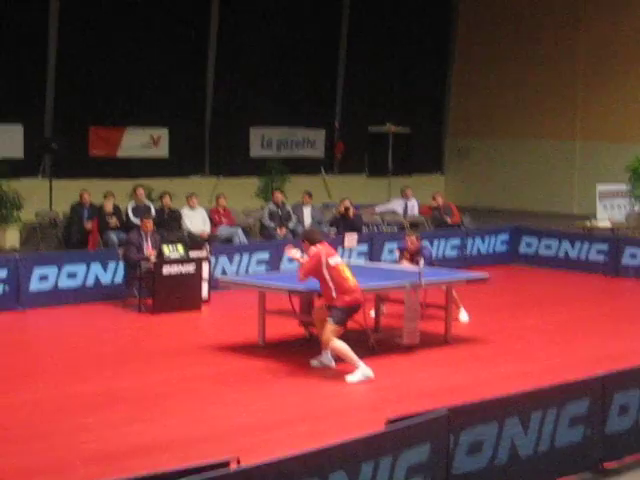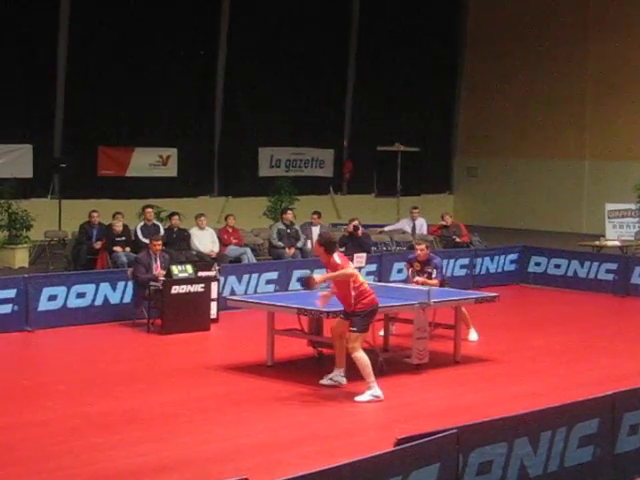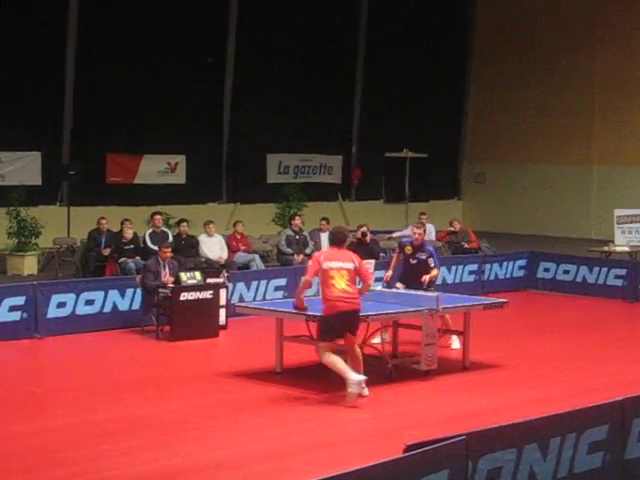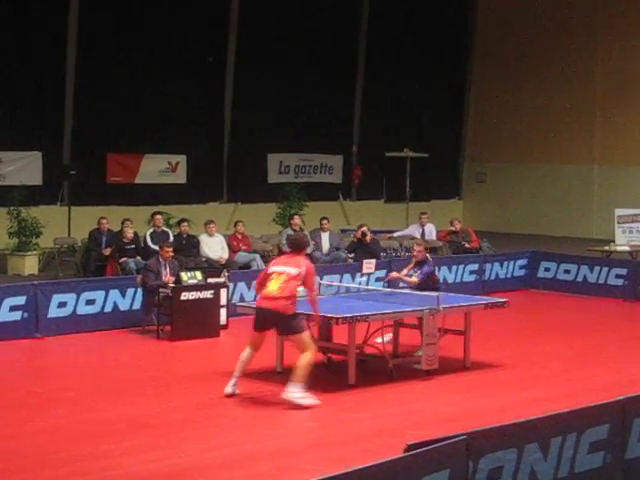
dt=0.5s
person 1, frame 1
left shoulder: (315, 251)
right shoulder: (326, 249)
left elbow: (302, 276)
left wrist: (301, 260)
right wrist: (299, 257)
left hip: (346, 300)
right hip: (350, 296)
left knee: (328, 339)
right knee: (318, 314)
left ankle: (363, 370)
right ankle: (327, 357)
person 1, frame 2
left shoulder: (335, 258)
right shoulder: (329, 260)
left elbow: (350, 272)
left wrist: (323, 278)
right wrist: (331, 292)
left hip: (364, 305)
right hip: (355, 305)
left knee: (354, 347)
right knee: (336, 331)
left ankle: (374, 390)
right ankle: (338, 374)
person 1, frame 3
left shoulder: (319, 256)
right shoulder: (354, 258)
left elbow: (307, 280)
right elbow: (368, 283)
left wrist: (299, 297)
left hip: (333, 310)
right hip: (352, 308)
left knee: (324, 354)
right knee: (351, 345)
left ankle: (352, 377)
right ankle: (360, 385)
person 1, frame 4
left shoulder: (275, 262)
right shoulder: (307, 265)
left elbow: (258, 286)
right elbow: (312, 294)
right wrist: (316, 313)
left hip: (262, 307)
right hip: (283, 311)
left knee: (253, 346)
right knee: (309, 350)
left ankle: (232, 384)
right ankle: (295, 390)
